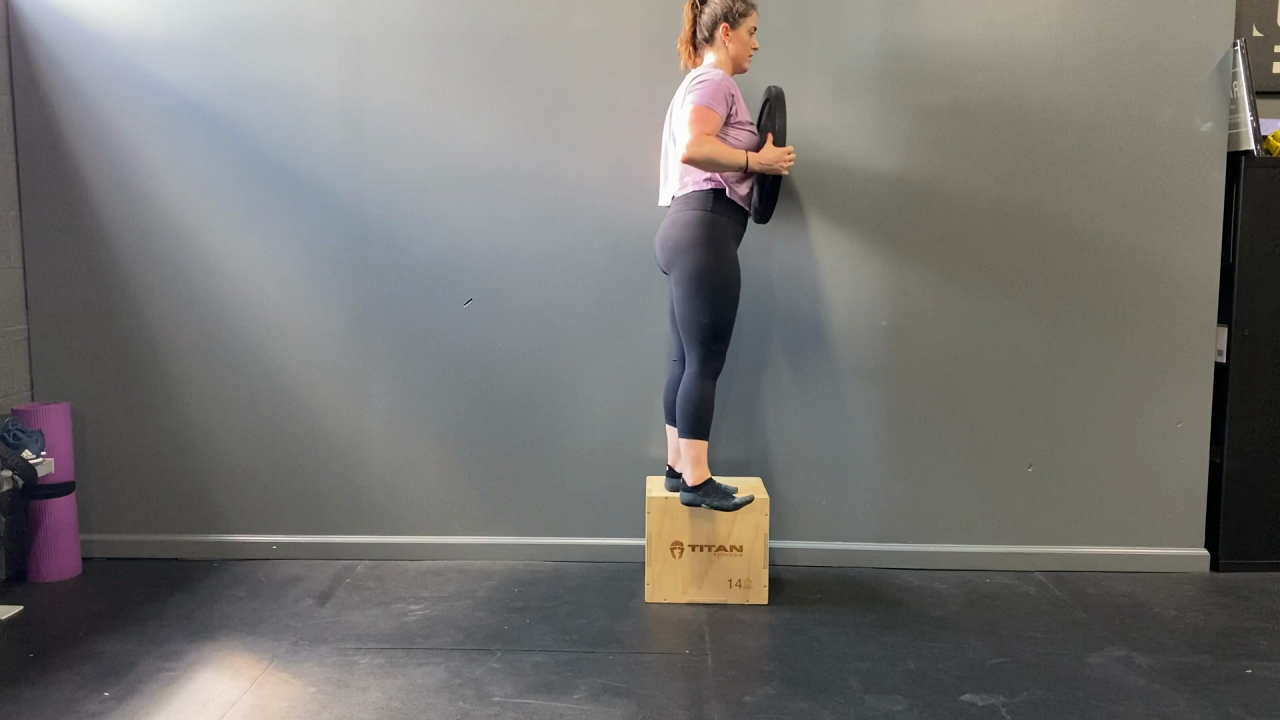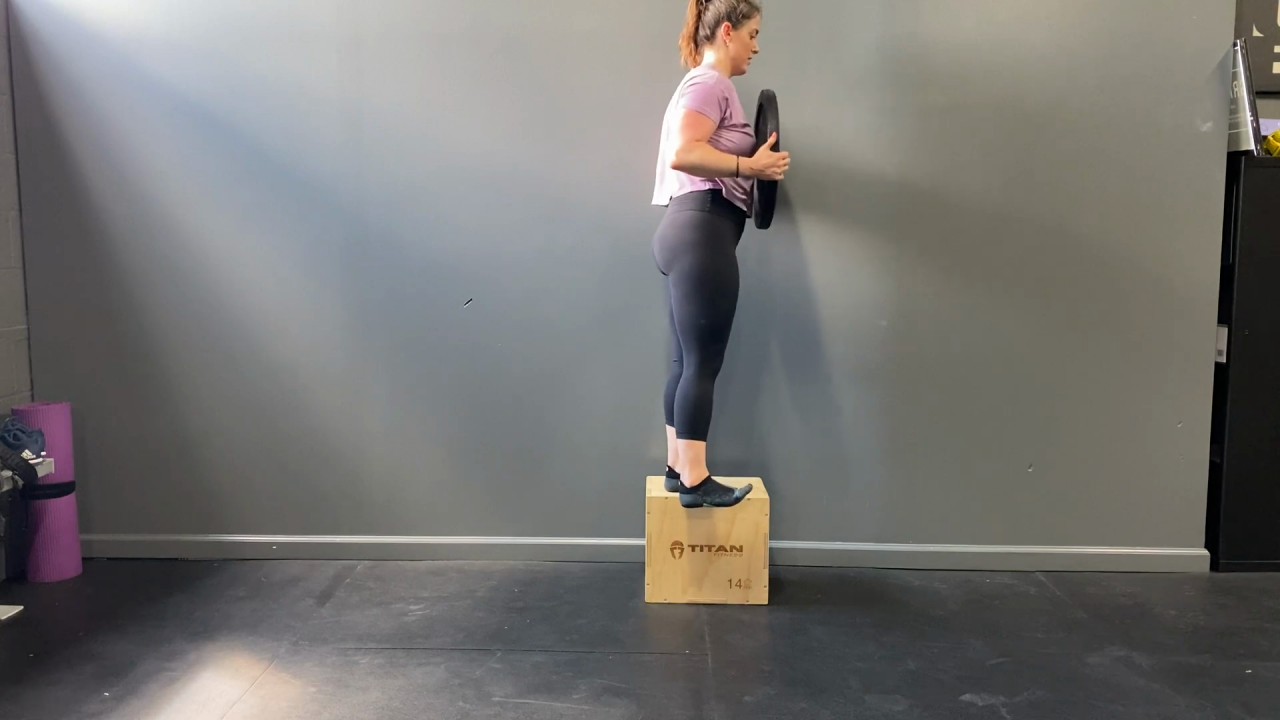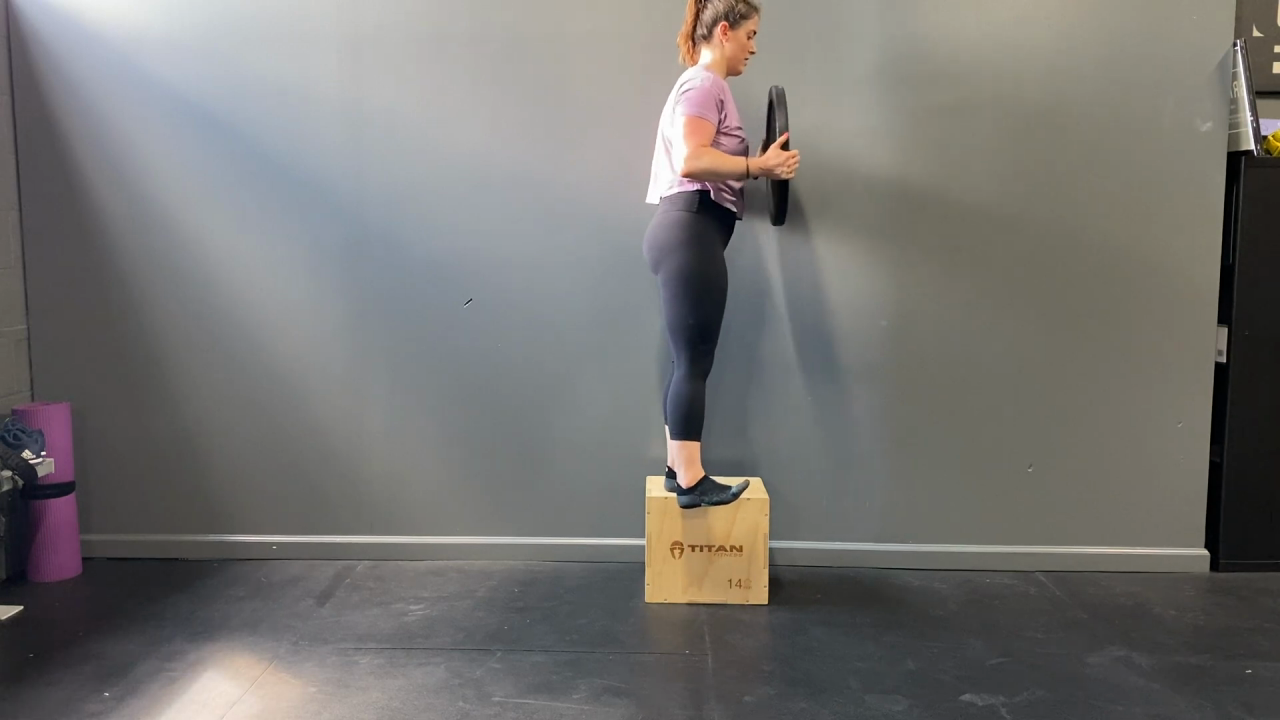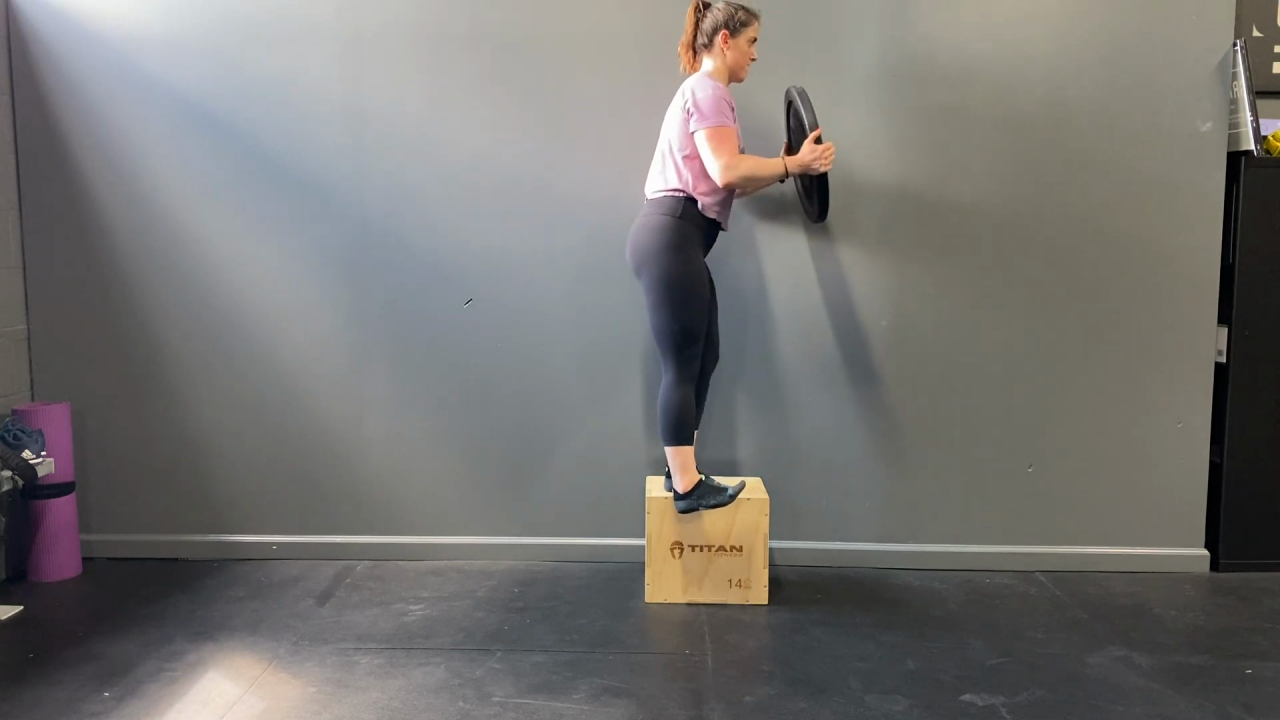
dt=0.5s
person 1, frame 1
left shoulder: (701, 84)
right shoulder: (712, 82)
right elbow: (692, 148)
left wrist: (756, 161)
right wrist: (757, 161)
left hip: (690, 229)
right hip: (702, 231)
left knee: (689, 360)
right knee: (704, 362)
left ankle: (679, 467)
right ankle: (697, 480)
person 1, frame 2
left shoulder: (704, 85)
right shoulder: (709, 84)
right elbow: (682, 153)
left wrist: (756, 163)
right wrist: (751, 165)
left hip: (688, 230)
right hip: (702, 231)
left knee: (689, 360)
right knee: (703, 362)
left ankle: (679, 468)
right ankle: (695, 480)
person 1, frame 3
left shoulder: (704, 85)
right shoulder: (704, 84)
right elbow: (690, 160)
left wrist: (759, 165)
right wrist: (758, 166)
left hip: (685, 232)
right hip: (690, 232)
left knee: (689, 361)
right knee: (694, 363)
left ankle: (679, 468)
right ankle: (691, 481)
person 1, frame 4
left shoulder: (703, 93)
right shoulder: (708, 92)
left elbow: (725, 182)
right elbow: (726, 171)
left wrist: (782, 169)
right wrist: (794, 165)
left hip: (676, 241)
right hip: (670, 239)
left knee: (701, 361)
right knee: (683, 368)
left ankle: (682, 472)
right ankle: (687, 486)
